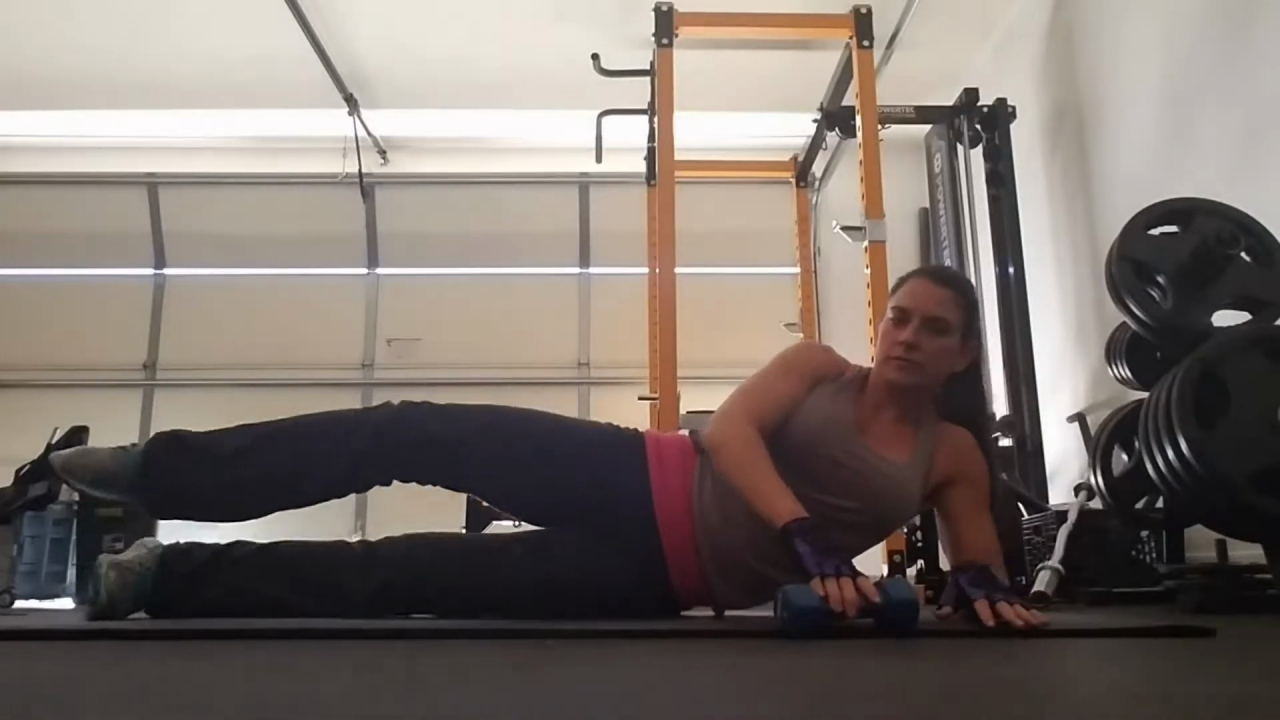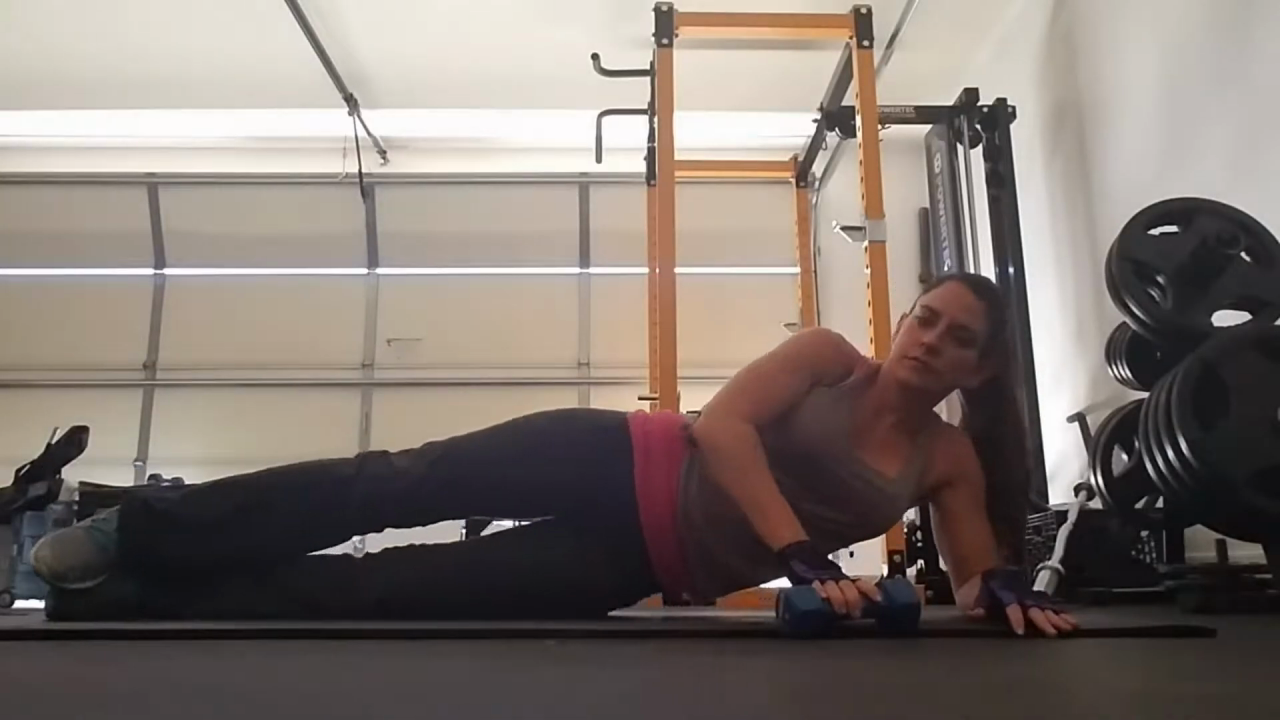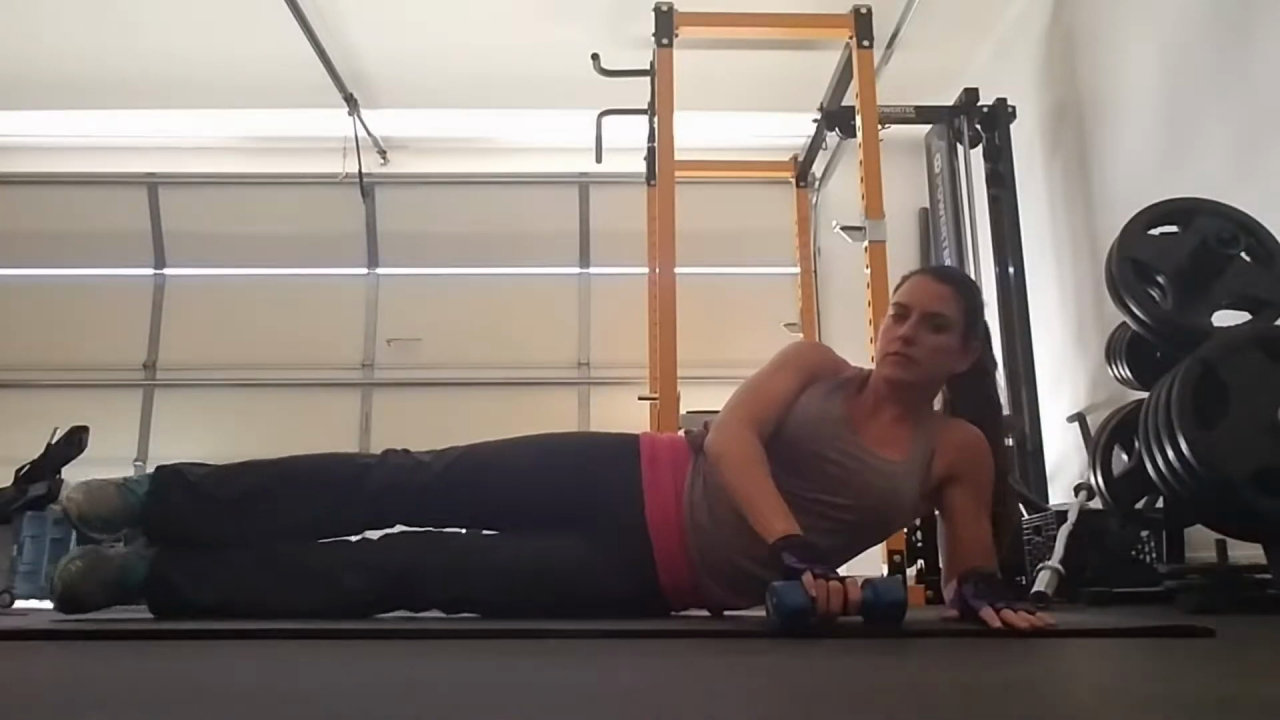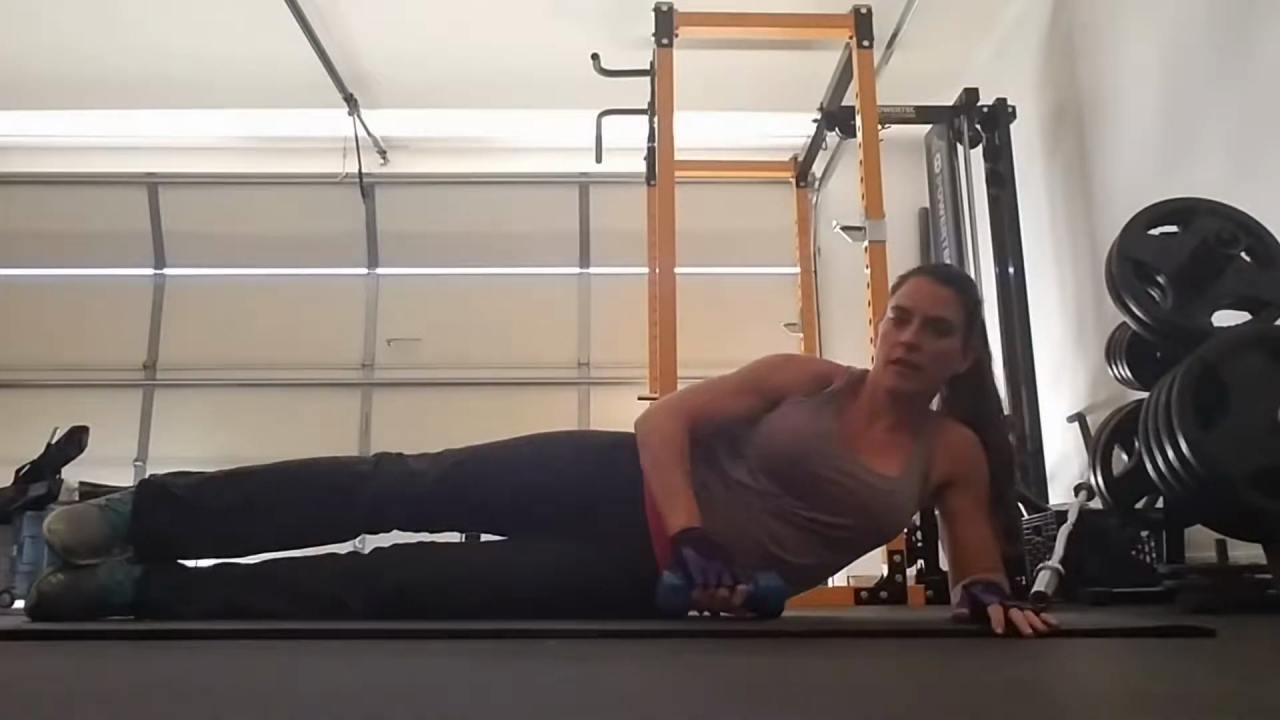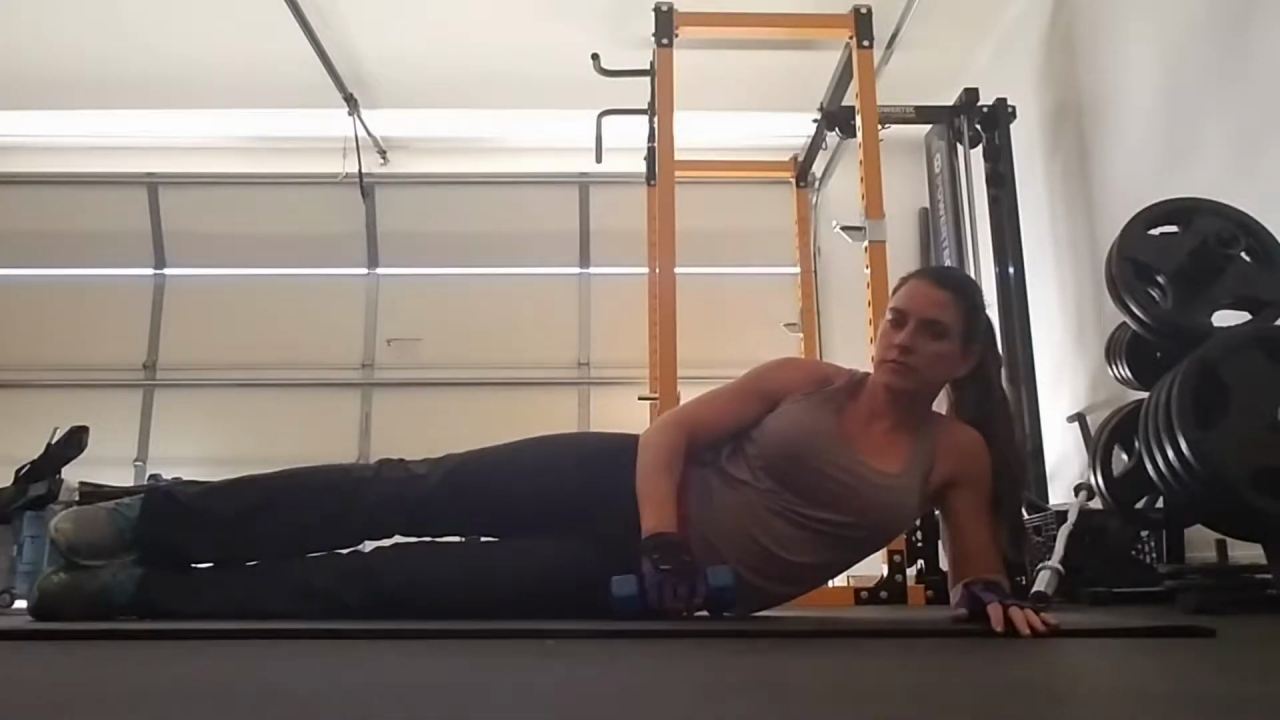
dt=1s
person 1, frame 1
left shoulder: (954, 458)
right shoulder: (819, 366)
left elbow: (977, 567)
right elbow: (727, 429)
left wrist: (982, 588)
right wrist: (804, 536)
left hip: (657, 578)
right hip: (638, 479)
left knee: (409, 575)
right knee: (412, 435)
left ankle: (173, 578)
right ankle: (157, 470)
person 1, frame 2
left shoulder: (950, 461)
right shoulder: (825, 355)
left elbow: (974, 576)
right elbow: (722, 424)
left wrist: (1004, 591)
right wrist: (801, 556)
left hip: (642, 563)
right hip: (619, 464)
left knee: (402, 587)
right knee: (403, 482)
left ankle: (141, 597)
right ankle: (132, 536)
person 1, frame 3
left shoulder: (957, 452)
right shoulder: (817, 365)
left elbow: (970, 572)
right elbow: (728, 435)
left wrist: (982, 595)
right wrist: (794, 549)
left hip: (652, 582)
right hip: (636, 480)
left knee: (409, 568)
right knee: (413, 485)
left ankle: (163, 574)
right ankle: (162, 500)
person 1, frame 4
left shoulder: (953, 456)
right shoulder: (806, 378)
left elbow: (976, 572)
right elbow: (663, 419)
left wrist: (989, 599)
right wrist: (690, 532)
left hip: (641, 578)
right hip: (627, 485)
left knee: (406, 586)
right knee: (409, 487)
left ankle: (148, 587)
right ankle: (146, 512)
person 1, frame 5
left shoulder: (955, 454)
right shoulder: (807, 380)
left elbow: (976, 569)
right elbow: (670, 430)
left wrist: (990, 598)
right wrist: (661, 536)
left hip: (655, 573)
right hip: (627, 484)
left knee: (405, 587)
right knee: (411, 495)
left ankle: (147, 590)
right ankle: (153, 520)
